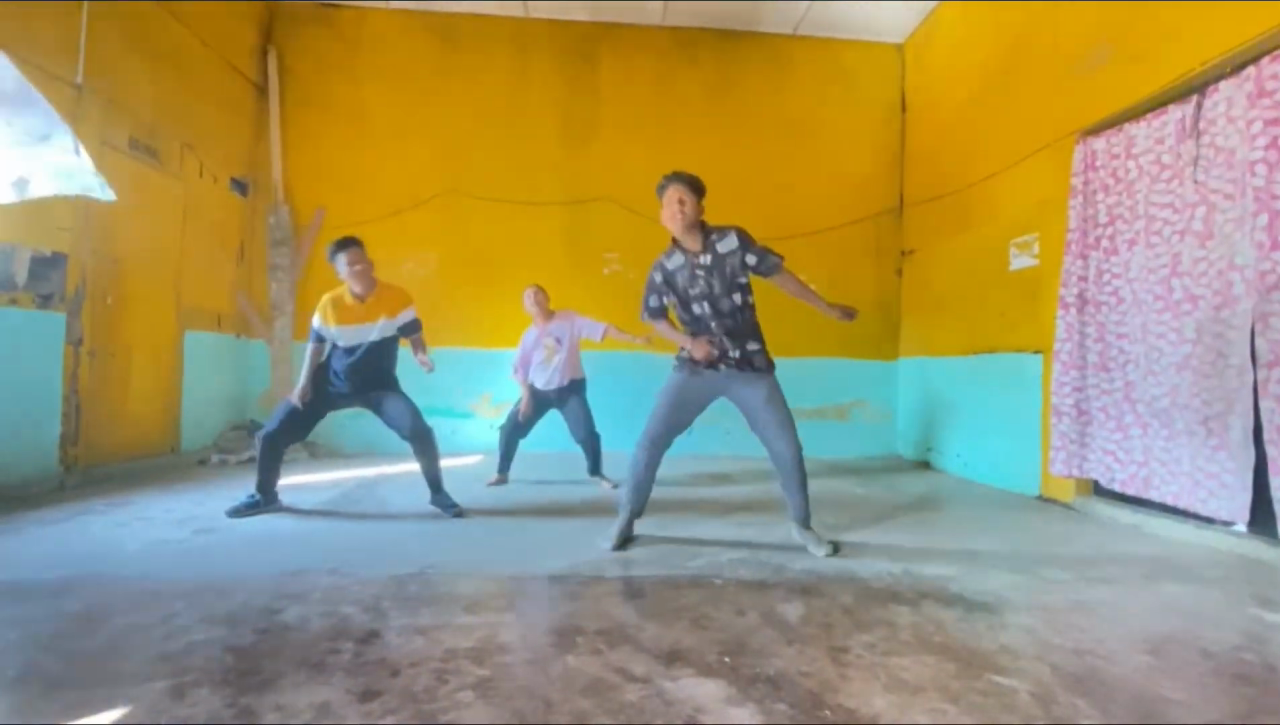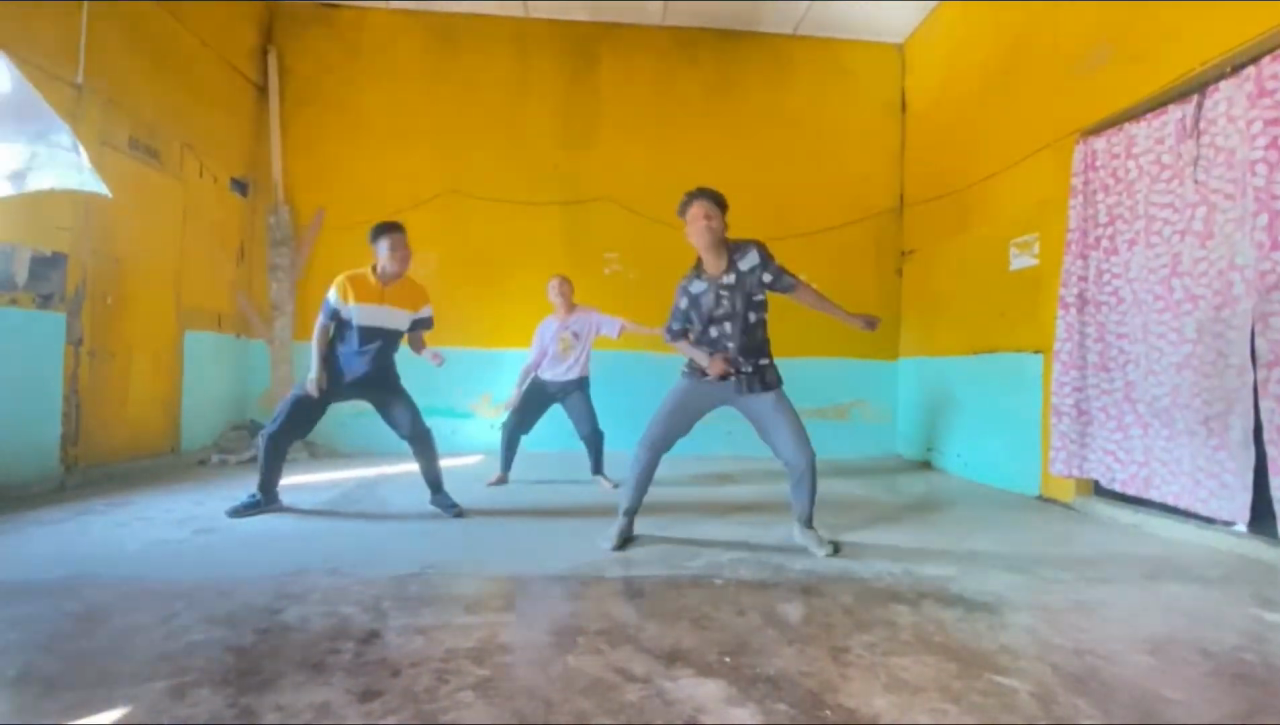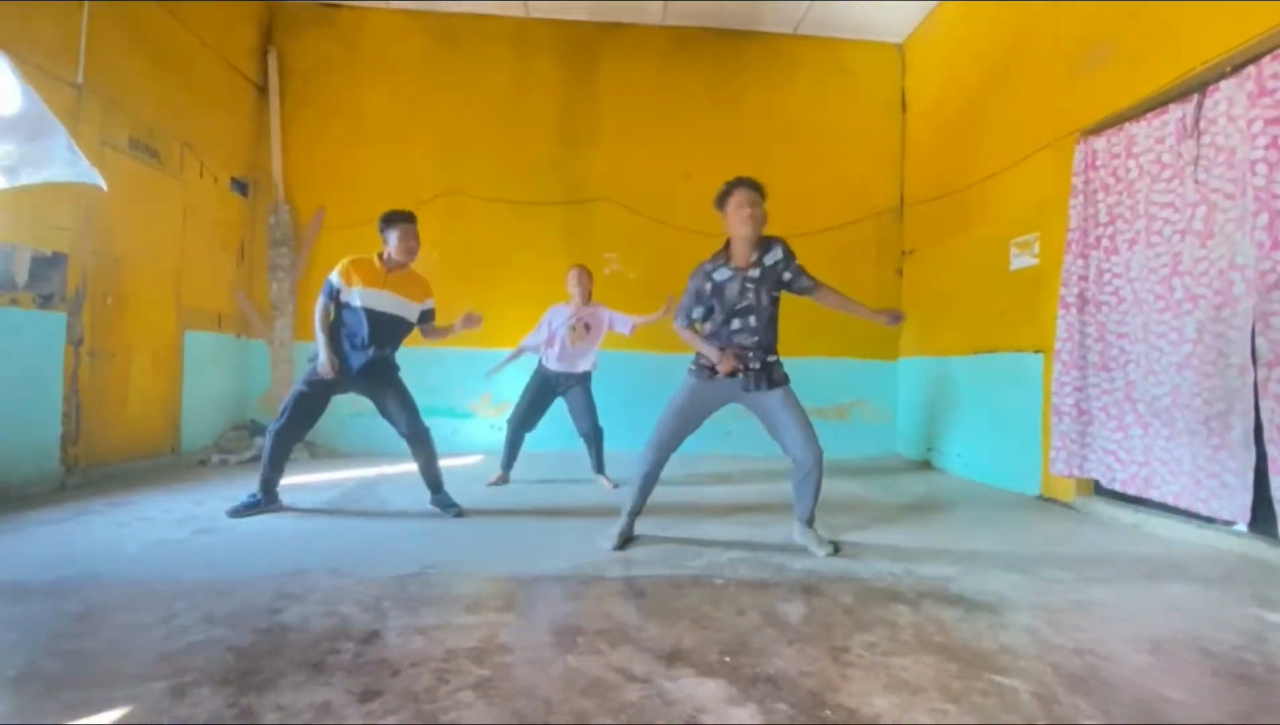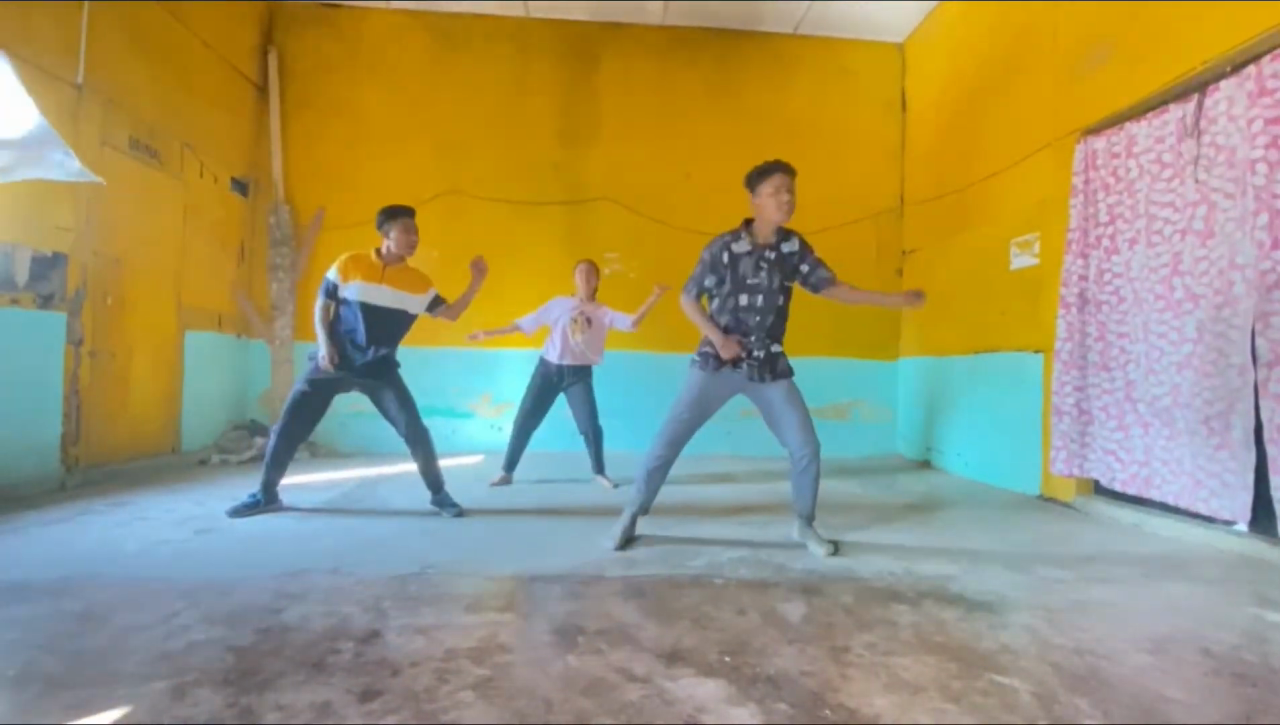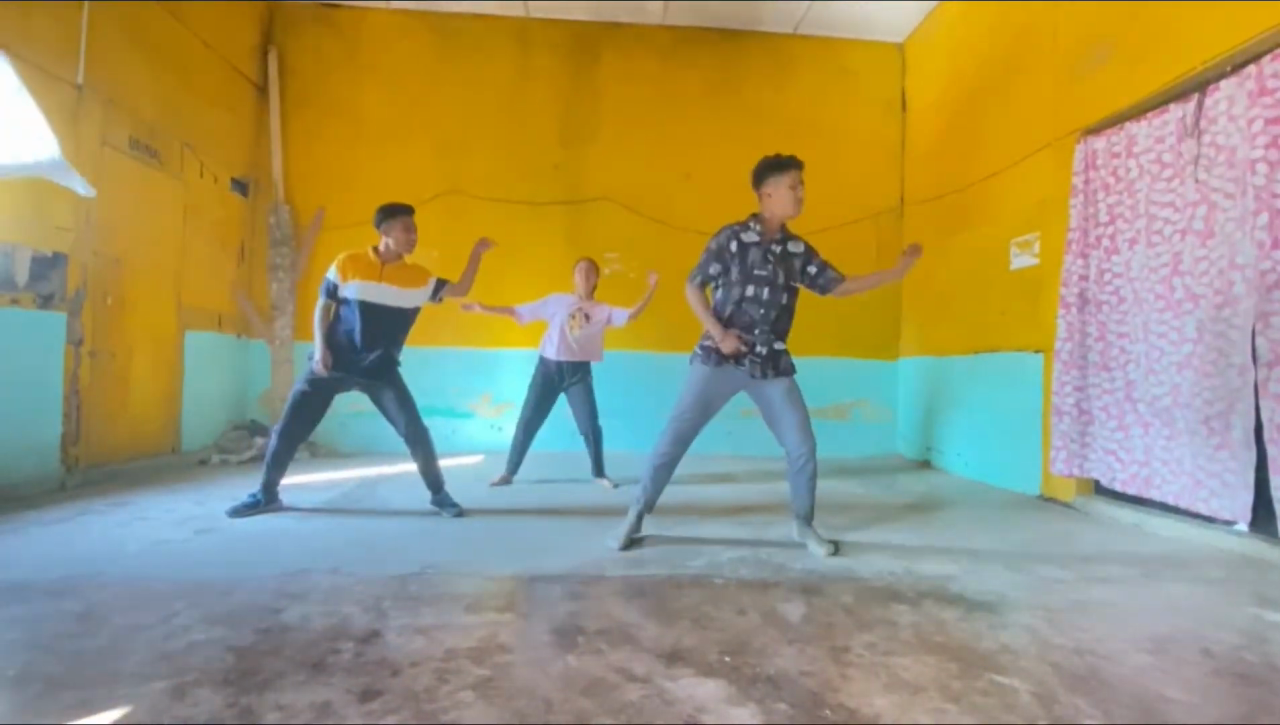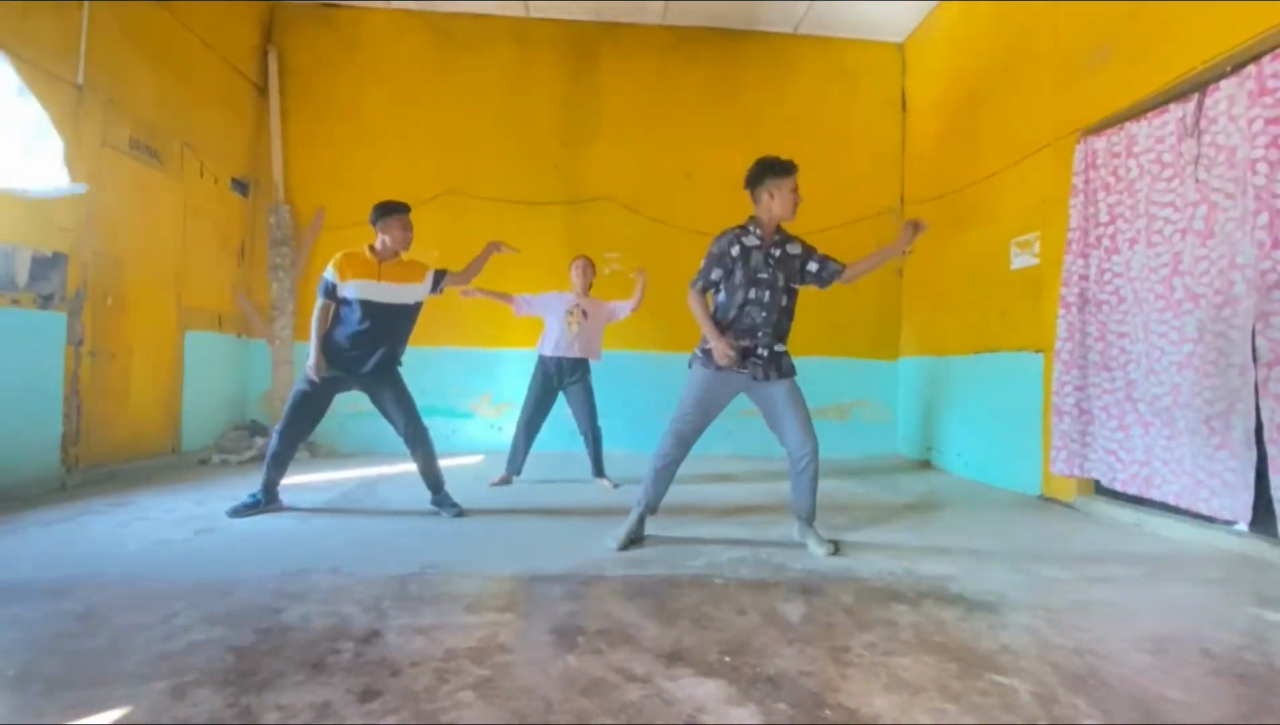
dt=0.1s
person 1, frame 1
left shoulder: (732, 241)
right shoulder: (665, 267)
left elbow: (777, 272)
right elbow: (652, 317)
left wrist: (829, 308)
right wrist: (687, 343)
left hip: (749, 365)
right hip: (698, 367)
left knee: (787, 450)
right knee: (651, 439)
left ankle: (802, 526)
right ankle: (626, 520)
person 1, frame 2
left shoulder: (752, 255)
right shoulder: (690, 288)
left elbow: (794, 288)
right elbow: (674, 336)
left wrist: (849, 317)
right wrist: (704, 357)
left hip: (757, 378)
right hip: (706, 376)
left knee: (801, 457)
right knee: (651, 442)
left ankle: (804, 527)
right ankle: (626, 519)
person 1, frame 3
left shoulder: (777, 253)
right shoulder: (710, 274)
left elbow: (814, 289)
right elbow: (681, 322)
left wrist: (872, 313)
right wrist: (713, 355)
left hip: (764, 374)
right hip: (713, 372)
left knee: (809, 453)
right knee: (659, 442)
left ankle: (804, 526)
right ankle: (627, 518)
person 1, frame 4
left shoulder: (794, 247)
right shoulder: (724, 248)
left elbow: (830, 287)
right elbow: (689, 298)
left wrist: (893, 299)
right wrist: (717, 338)
left hip: (769, 367)
right hip: (717, 362)
left knee: (806, 448)
right knee: (669, 439)
left ankle: (805, 525)
right ankle: (632, 516)
person 1, frame 5
left shoulder: (798, 249)
right shoulder: (732, 238)
left elbow: (838, 286)
right elbow: (693, 287)
left wrist: (898, 270)
right wrist: (717, 332)
left hip: (771, 363)
right hip: (719, 358)
left knee: (802, 446)
right knee: (675, 437)
left ankle: (803, 525)
right ankle: (636, 516)
person 1, frame 6
left shoulder: (796, 249)
right shoulder: (732, 242)
left elbow: (841, 275)
right elbow: (695, 293)
left wrist: (896, 246)
right wrist: (714, 339)
left hip: (772, 365)
right hip: (720, 361)
left knee: (805, 447)
right knee: (676, 439)
left ankle: (804, 525)
right ankle: (638, 518)
person 2, frame 1
left shoulder: (398, 299)
right shoulder: (330, 306)
left elbow: (415, 337)
right elbow: (315, 347)
left wrist: (422, 357)
right wrist: (304, 383)
left hip: (379, 385)
right hip: (331, 385)
left knee: (420, 431)
right knee: (271, 434)
left ankle: (438, 494)
right ankle: (265, 496)
person 2, frame 2
left shoulder: (417, 295)
right shoulder: (347, 284)
left elbow: (415, 339)
right elbow: (322, 327)
left wrist: (429, 354)
right wrist: (317, 369)
left hip: (380, 379)
right hip: (335, 374)
left knee: (418, 431)
right knee: (275, 433)
left ankle: (438, 493)
right ankle: (266, 495)
person 2, frame 3
left shoulder: (420, 288)
right shoulder: (351, 268)
left elbow: (428, 331)
right elbow: (321, 308)
left wrist: (458, 327)
right wrist: (324, 350)
left hip: (378, 370)
right hip: (334, 365)
left knee: (415, 429)
right knee: (282, 429)
left ankle: (438, 493)
right ankle: (266, 494)
person 2, frame 4
left shoulder: (419, 282)
right shoulder: (348, 265)
left elbow: (450, 313)
right elbow: (321, 307)
left wrist: (475, 283)
right wrist: (324, 344)
left hip: (379, 369)
right hip: (334, 363)
left knee: (414, 430)
right knee: (287, 429)
left ankle: (438, 493)
right ankle: (267, 494)
person 2, frame 5
left shoulder: (417, 276)
right shoulder: (347, 264)
left elbow: (459, 291)
right elbow: (323, 308)
left wrist: (476, 254)
right wrist: (321, 346)
left hip: (381, 370)
right hip: (333, 363)
left knee: (414, 429)
right knee: (289, 428)
left ankle: (438, 492)
right ankle: (266, 494)
person 2, frame 6
left shoulder: (418, 272)
right shoulder: (344, 263)
left elbow: (462, 279)
right elbow: (321, 308)
left wrist: (488, 251)
right wrist: (315, 351)
left hip: (381, 368)
right hip: (333, 362)
left knee: (414, 430)
right knee: (290, 427)
left ankle: (439, 493)
right ankle: (267, 494)
person 3, frame 1
left shoulder: (570, 320)
right shoulder: (529, 336)
left elbow: (603, 330)
right elbow: (518, 369)
left wrist: (634, 338)
right wrist: (525, 395)
left hip: (570, 389)
right hip: (540, 391)
left knee: (586, 434)
right knee: (509, 428)
left ankle: (596, 473)
right ankle: (502, 474)
person 3, frame 2
left shoulder: (588, 316)
right shoulder: (546, 326)
left elbow: (619, 325)
right elbow: (533, 361)
left wrist: (652, 331)
right wrist: (517, 389)
left hip: (574, 385)
right hip: (543, 383)
left knee: (591, 431)
right knee: (512, 425)
left ankle: (598, 473)
right ankle: (503, 473)
person 3, frame 3
left shoulder: (602, 314)
right shoulder: (556, 312)
left elbow: (632, 324)
right elbow: (532, 341)
left wrist: (660, 314)
right wrist: (505, 361)
left hip: (578, 377)
right hip: (547, 374)
left knee: (590, 428)
right knee: (517, 421)
left ankle: (600, 472)
right ankle: (504, 471)
person 3, frame 4
left shoulder: (602, 313)
right shoulder: (557, 304)
left elbow: (631, 322)
right elbow: (525, 323)
left wrist: (653, 298)
right wrist: (489, 334)
left hip: (578, 374)
right hip: (548, 369)
left knee: (590, 426)
right knee: (524, 421)
left ankle: (599, 472)
right ankle: (507, 471)
person 3, frame 5
left shoulder: (602, 310)
right shoulder: (556, 301)
left elbow: (631, 314)
right elbow: (518, 312)
left wrist: (650, 288)
right wrist: (483, 309)
left hip: (579, 370)
right hip: (549, 366)
left knee: (590, 425)
right knee: (527, 421)
left ankle: (600, 473)
right ankle: (509, 472)
person 3, frame 6
left shoulder: (601, 307)
right shoulder: (552, 299)
left elbow: (632, 306)
right elbow: (515, 301)
left wrist: (640, 283)
right wrist: (481, 292)
left hip: (578, 369)
right hip: (548, 365)
left knee: (589, 425)
right knee: (527, 422)
left ankle: (599, 474)
right ankle: (509, 473)
